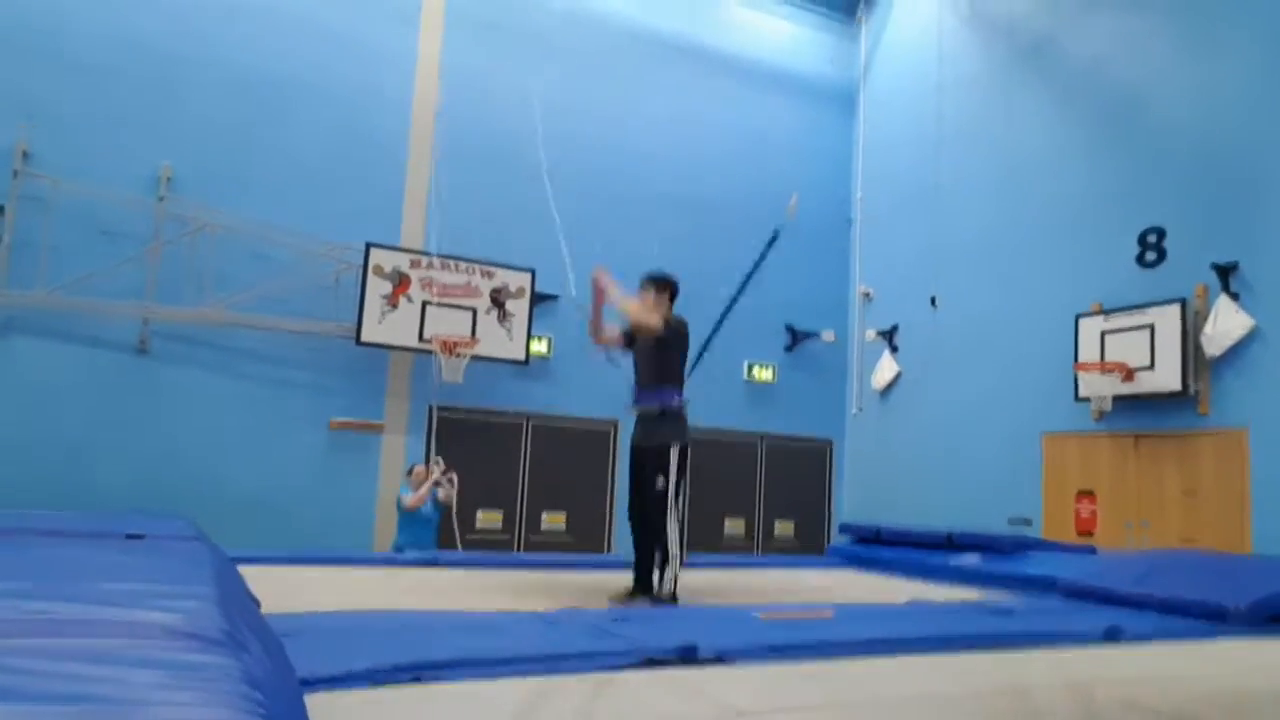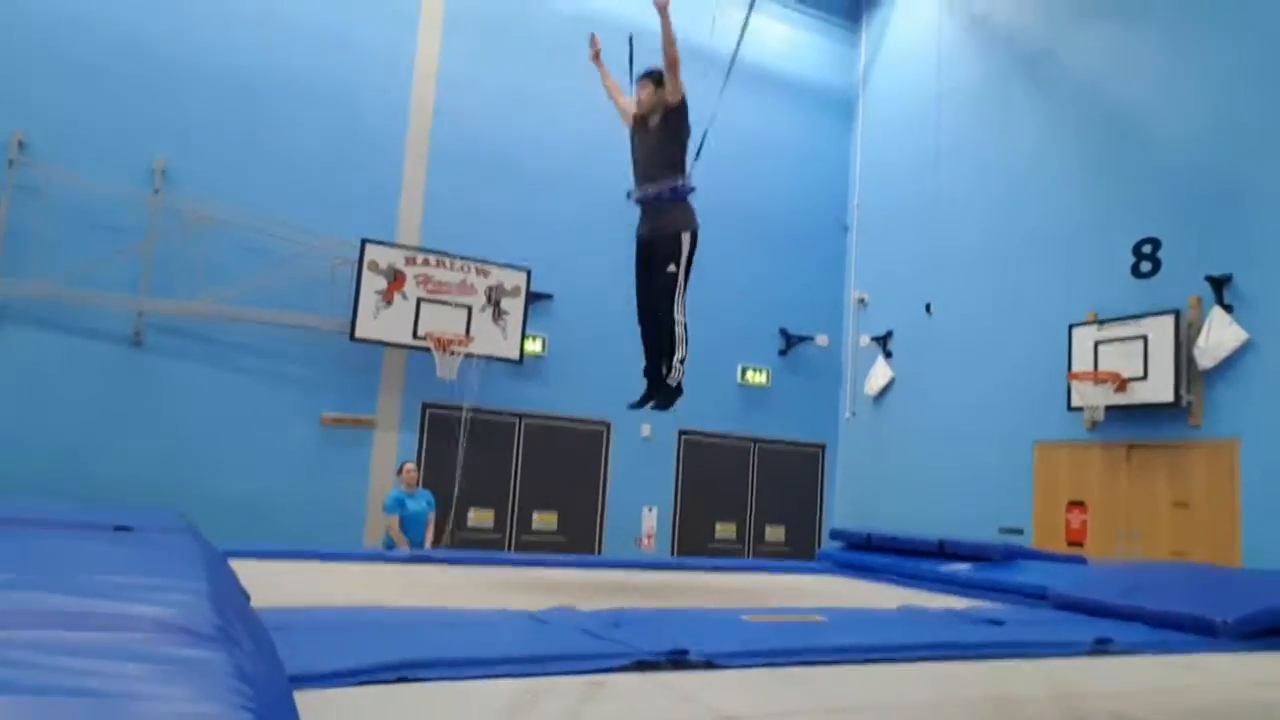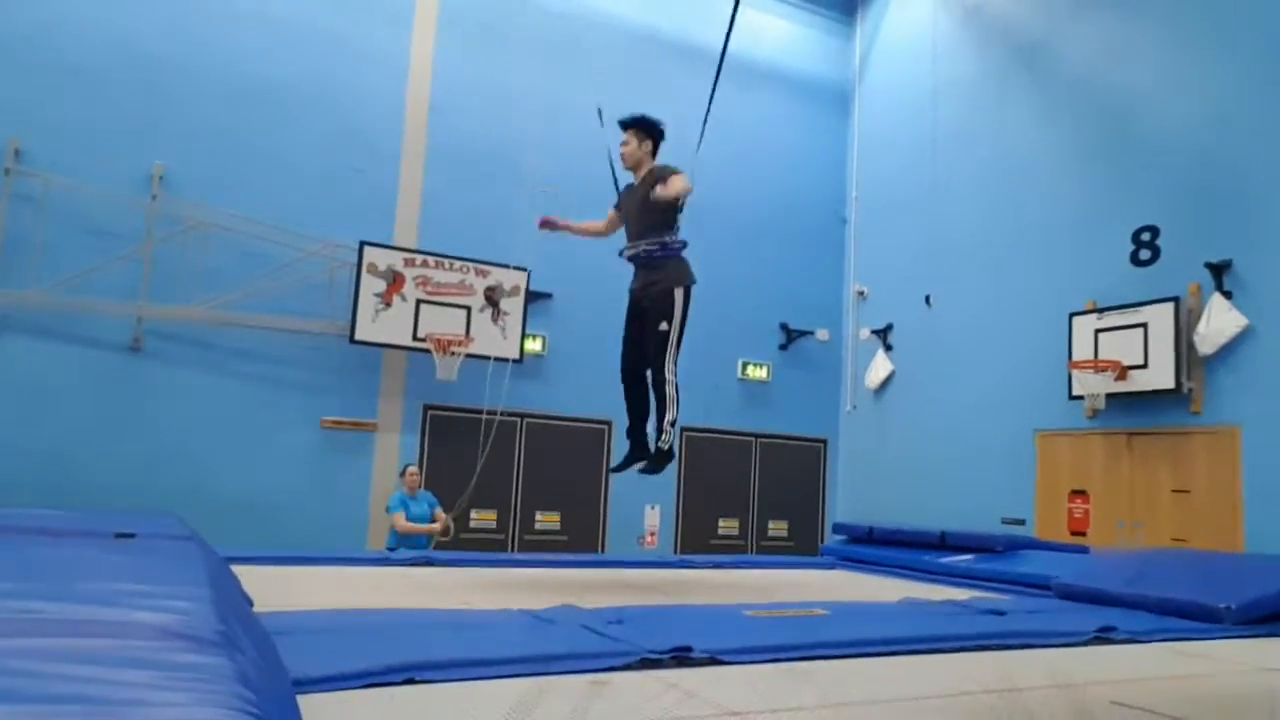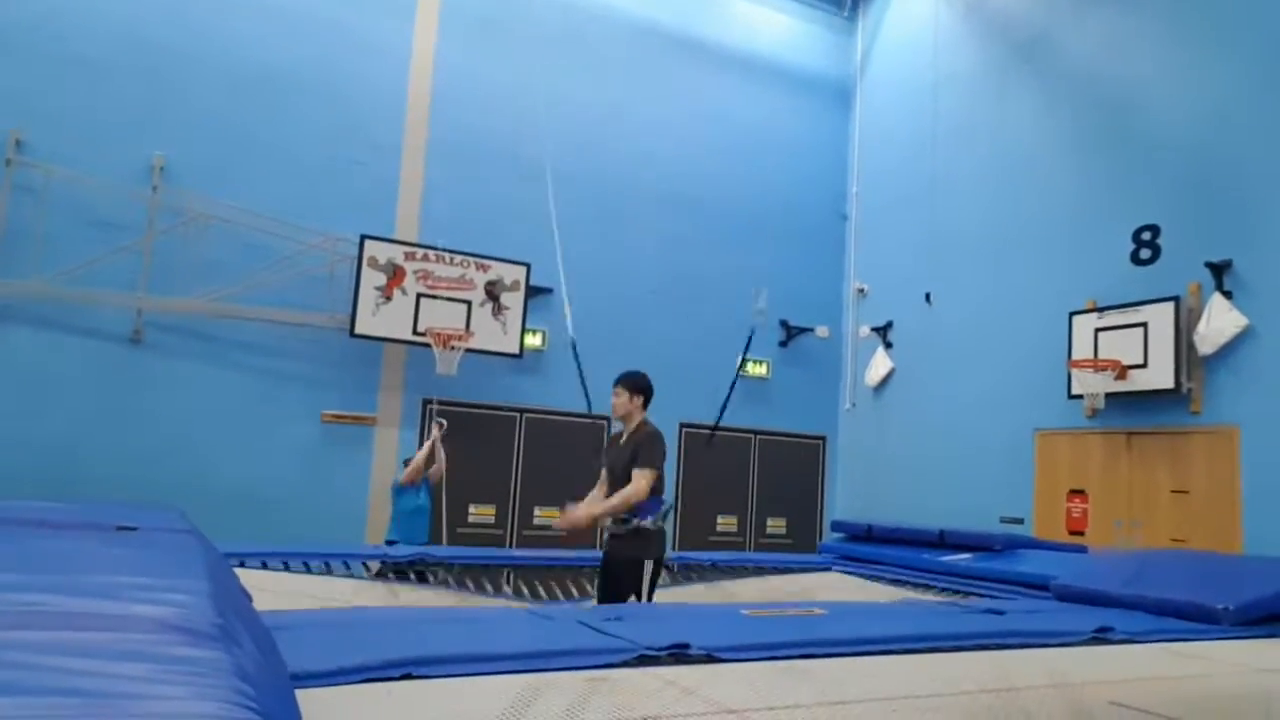
dt=0.4s
person 1, frame 1
left shoulder: (676, 326)
right shoulder: (640, 335)
left elbow: (643, 318)
right elbow: (599, 337)
left wrist: (612, 290)
right wrist: (598, 299)
left hip: (667, 436)
right hip: (643, 434)
left knee: (664, 517)
right knee: (639, 515)
left ankle: (666, 591)
right ankle: (643, 584)
person 1, frame 2
left shoulder: (674, 118)
right shoulder: (640, 128)
left elbow: (672, 65)
right elbow: (618, 96)
right wrist: (599, 62)
left hip: (675, 224)
right hip: (648, 225)
left knee: (670, 306)
right knee: (647, 311)
left ankle: (673, 380)
right ankle: (654, 382)
person 1, frame 3
left shoulder: (661, 178)
right shoulder: (629, 193)
left elbow: (684, 185)
right elbow: (605, 227)
left wrist: (671, 191)
right wrist: (563, 226)
left hip: (669, 282)
right hip: (641, 283)
left knee: (661, 368)
right knee: (631, 369)
left ankle: (664, 445)
right ankle: (637, 444)
person 1, frame 4
left shoulder: (651, 439)
right shoulder: (615, 440)
left elbow: (639, 489)
right elbow: (602, 487)
left wrist: (591, 513)
right wrist: (580, 511)
left hip: (643, 540)
right hip: (617, 537)
